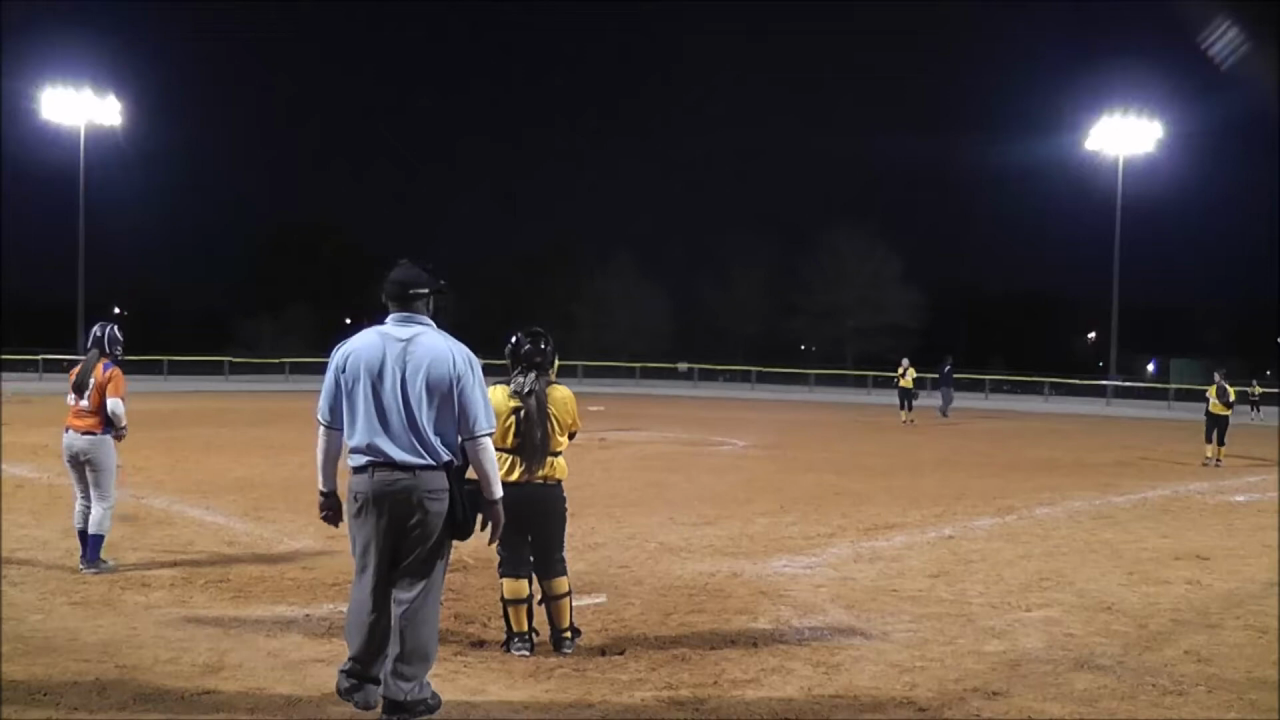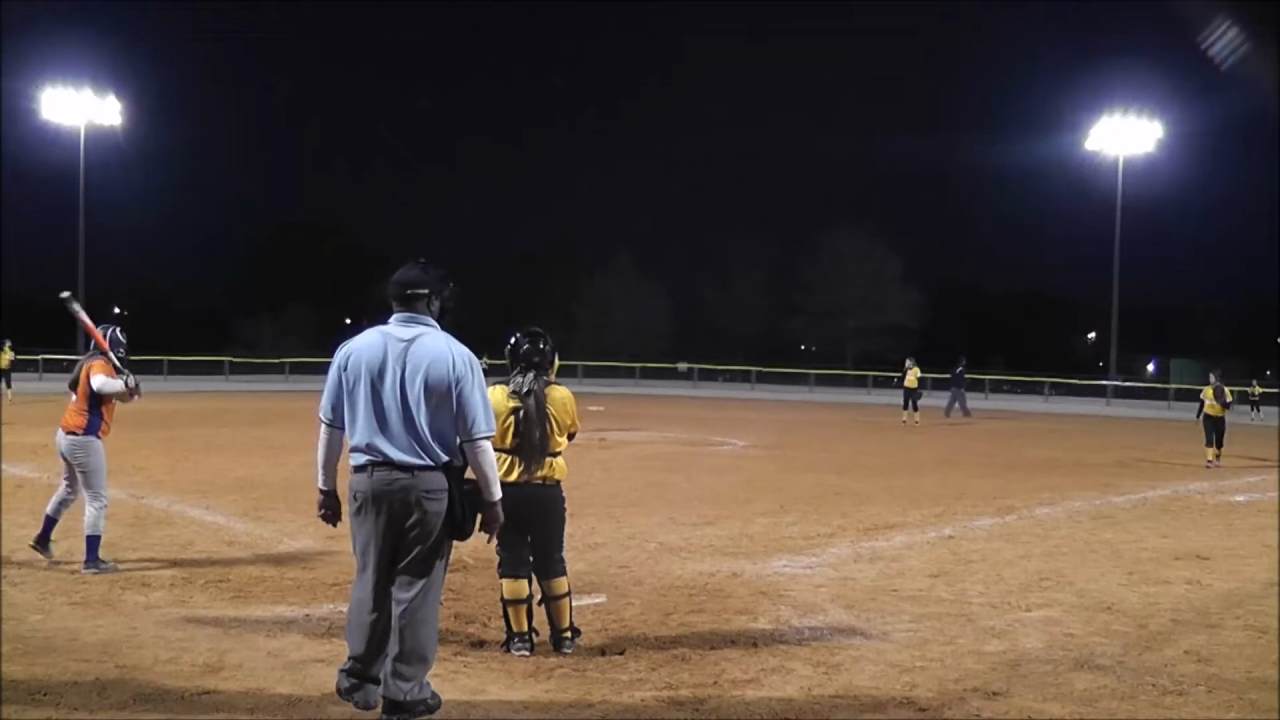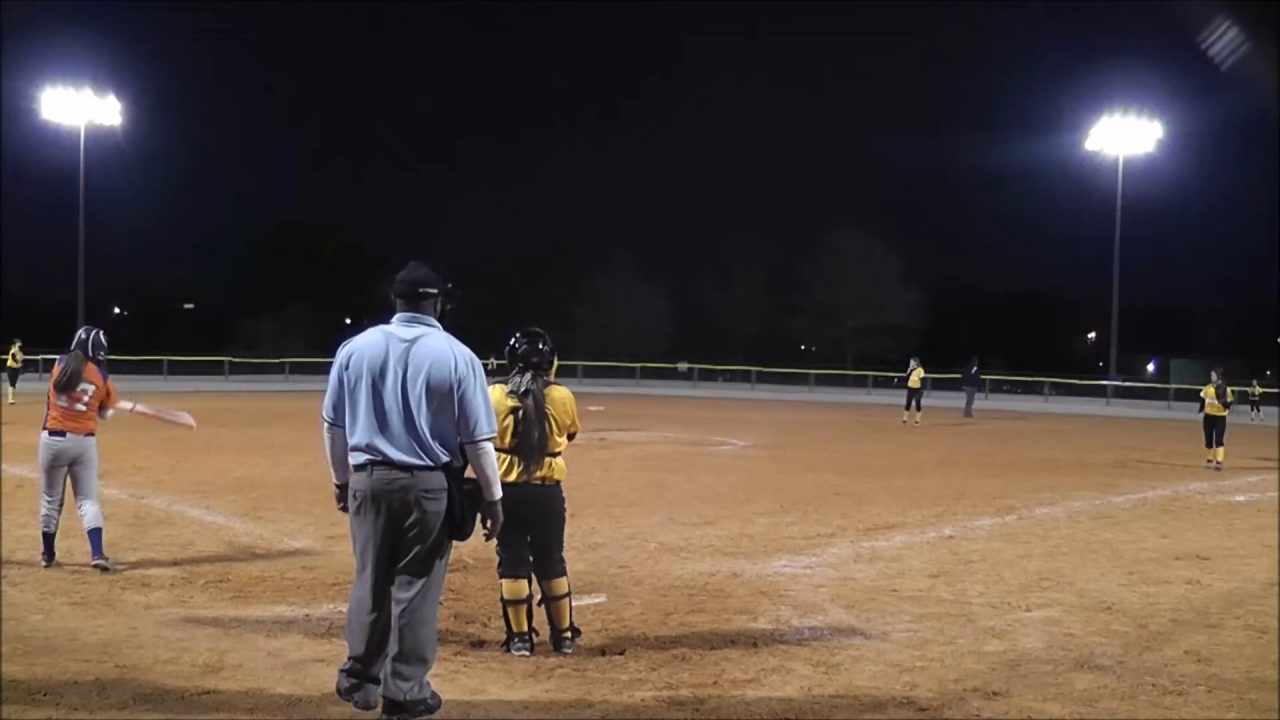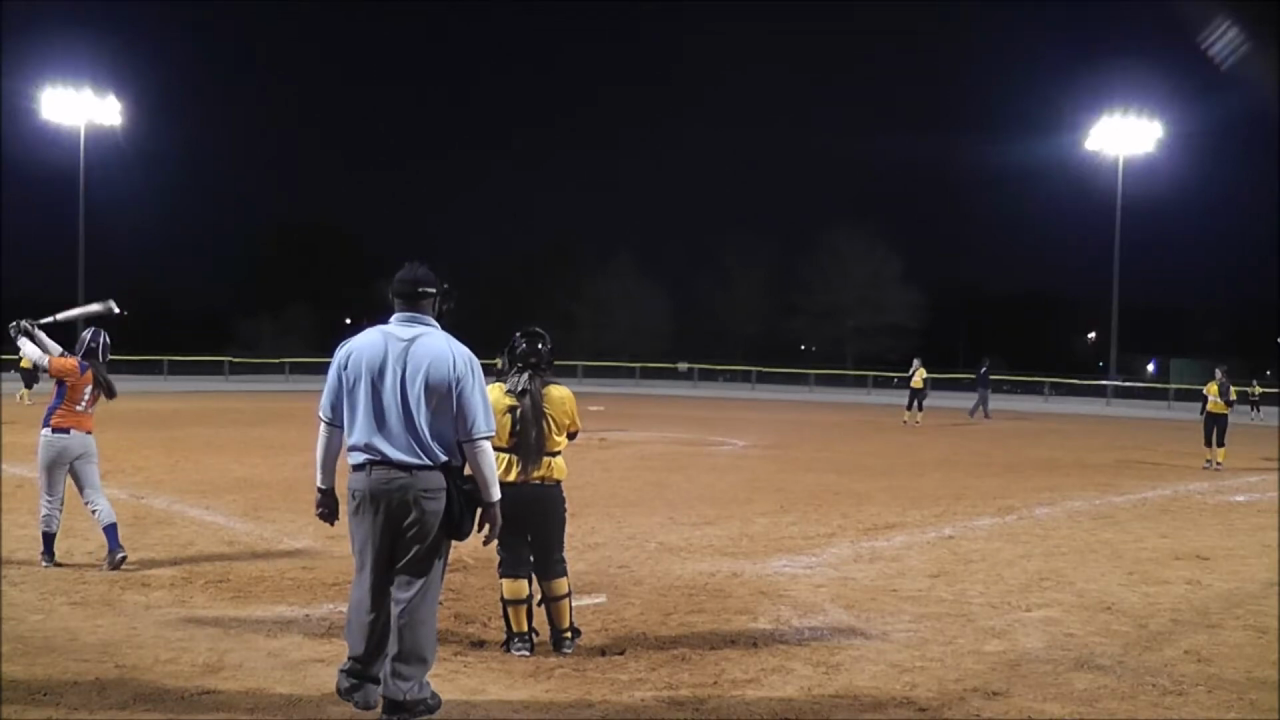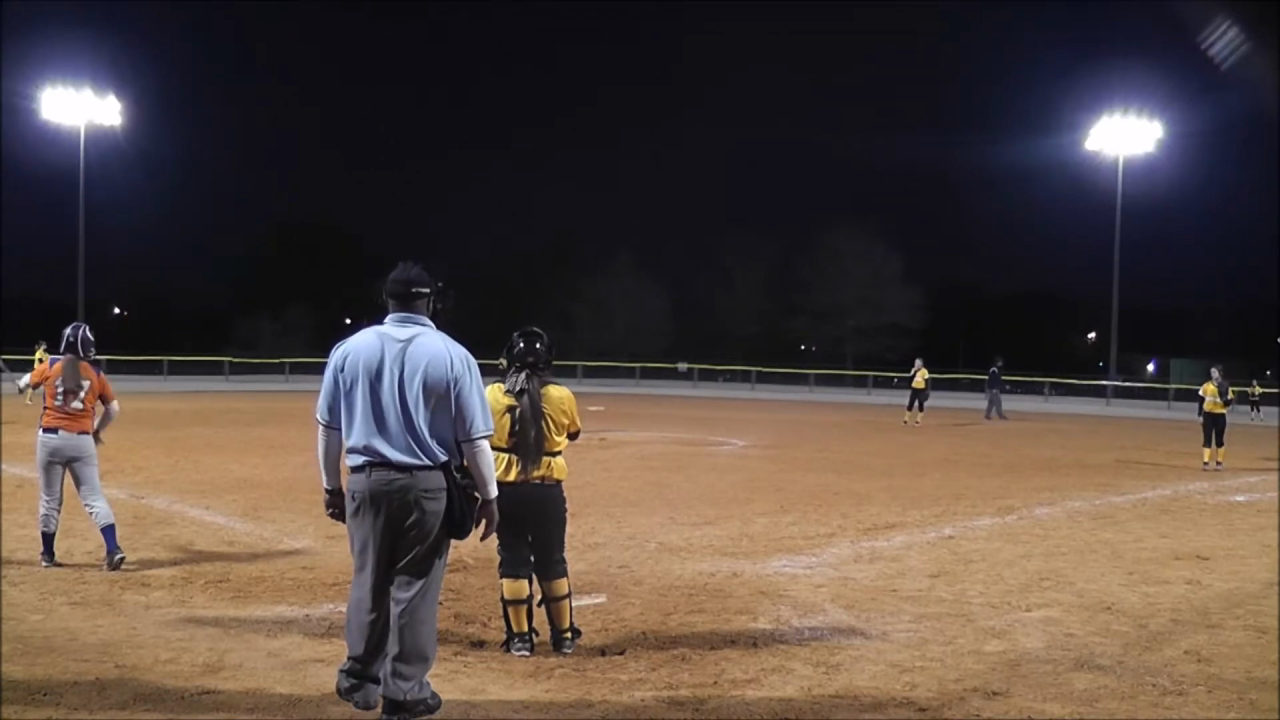
dt=0.4s
person 1, frame 1
left shoulder: (350, 350)
right shoulder: (454, 353)
left elbow: (329, 429)
right elbow: (477, 437)
left wrist: (327, 488)
right wrist: (493, 496)
left hip: (369, 482)
right hip: (429, 485)
left knee: (370, 583)
right knee: (417, 587)
left ankle: (361, 681)
person 1, frame 2
left shoulder: (354, 349)
right shoulder: (456, 355)
left elbow: (331, 427)
right elbow: (477, 439)
left wrist: (328, 488)
right wrist: (492, 499)
left hip: (369, 482)
right hip: (429, 486)
left knee: (370, 582)
right knee: (417, 586)
left ankle: (361, 681)
person 1, frame 3
left shoulder: (355, 348)
right shoulder: (457, 356)
left elbow: (333, 426)
right elbow: (478, 440)
left wrist: (342, 481)
right wrist: (492, 497)
left hip: (369, 481)
right hip: (428, 485)
left knee: (370, 582)
right knee: (415, 587)
left ankle: (360, 681)
person 1, frame 4
left shoulder: (354, 348)
right shoulder: (456, 355)
left elbow: (330, 425)
right elbow: (476, 439)
left wrist: (325, 485)
right wrist: (491, 499)
left hip: (368, 480)
right hip: (428, 485)
left knee: (369, 582)
right knee: (415, 587)
left ankle: (360, 680)
person 1, frame 5
left shoulder: (349, 349)
right shoulder: (452, 355)
left elbow: (329, 428)
right elbow: (474, 438)
left wrist: (332, 487)
right wrist: (488, 496)
left hip: (367, 482)
right hip: (427, 485)
left knee: (368, 582)
right knee: (414, 587)
left ankle: (360, 681)
person 2, frame 1
left shoulder: (495, 396)
right shoulder: (563, 397)
left hip: (507, 491)
right hip: (548, 491)
left knee: (514, 562)
right knee: (552, 562)
left ankle: (520, 637)
right ankle: (564, 635)
person 2, frame 2
left shoulder: (494, 396)
right shoulder: (562, 397)
left hip: (506, 491)
right hip: (547, 491)
left knee: (512, 562)
right knee: (552, 562)
left ankle: (520, 638)
right ankle: (563, 635)
person 2, frame 3
left shoulder: (494, 395)
right shoulder: (562, 397)
right elbow: (571, 434)
left hip: (506, 490)
right hip: (547, 491)
left knee: (512, 562)
right knee: (551, 562)
left ankle: (520, 638)
right ankle: (563, 635)
person 2, frame 4
left shoulder: (493, 394)
right shoulder: (562, 396)
right elbow: (572, 433)
left hip: (505, 489)
right hip: (547, 490)
left knee: (513, 561)
right knee: (552, 561)
left ankle: (520, 637)
right ankle: (563, 635)
person 2, frame 5
left shoulder: (493, 394)
right shoulder: (562, 396)
right elbow: (574, 433)
left hip: (506, 490)
right hip: (547, 491)
left knee: (513, 561)
right knee: (552, 561)
left ankle: (520, 637)
right ankle: (563, 635)
person 3, frame 1
left shoulder: (79, 368)
right shoulder: (112, 371)
right elbow: (114, 407)
right wrist: (121, 427)
left hip: (70, 438)
right hip: (96, 440)
left knee: (84, 498)
right knee: (102, 500)
left ankle: (87, 554)
right ankle: (93, 560)
person 3, frame 2
left shoulder: (96, 365)
right shoulder: (101, 363)
left elbow: (123, 395)
right elbow: (101, 386)
left wrist: (129, 386)
right wrist: (126, 383)
left hip: (65, 436)
right hip: (84, 440)
left knee: (69, 488)
right knee: (96, 500)
left ankle: (42, 539)
right ankle: (91, 560)
person 3, frame 3
left shoulder: (62, 362)
right shoulder: (102, 377)
right elbow: (105, 415)
left hip: (53, 439)
right hip: (84, 443)
left knee: (50, 500)
right knee: (88, 500)
left ankle: (48, 554)
right ankle: (98, 553)
person 3, frame 4
left shoulder: (76, 368)
right shoulder: (99, 375)
left elbow: (39, 358)
right elbow: (62, 356)
left wrist: (20, 337)
right wrist: (36, 332)
left hip: (56, 438)
right hip: (84, 441)
left knee: (51, 500)
right knee: (95, 496)
left ankle: (48, 555)
right ankle: (115, 547)
person 3, frame 5
left shoulder: (51, 366)
right shoulder: (96, 375)
left elbow: (27, 383)
right elbow: (113, 408)
left wrist: (21, 385)
right wrist: (99, 430)
left hip: (50, 438)
right hip: (81, 441)
left knee: (49, 500)
right knee: (94, 497)
left ankle: (47, 555)
right ankle: (113, 549)
